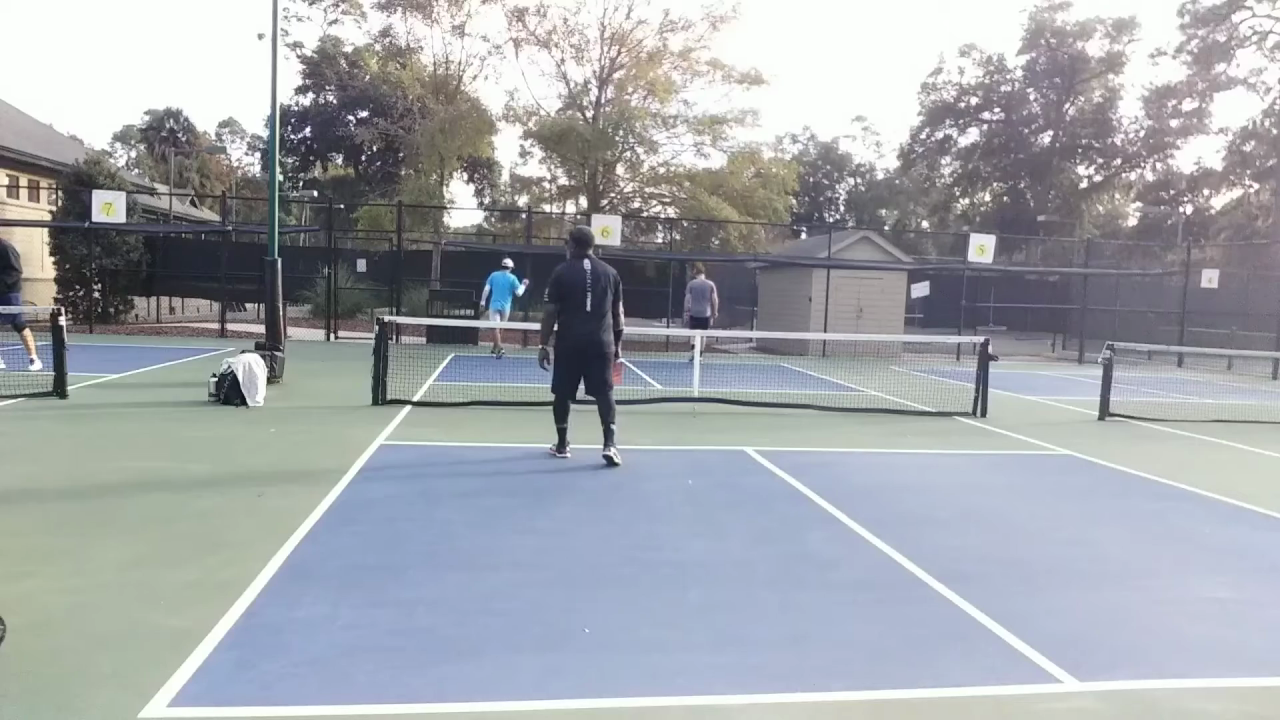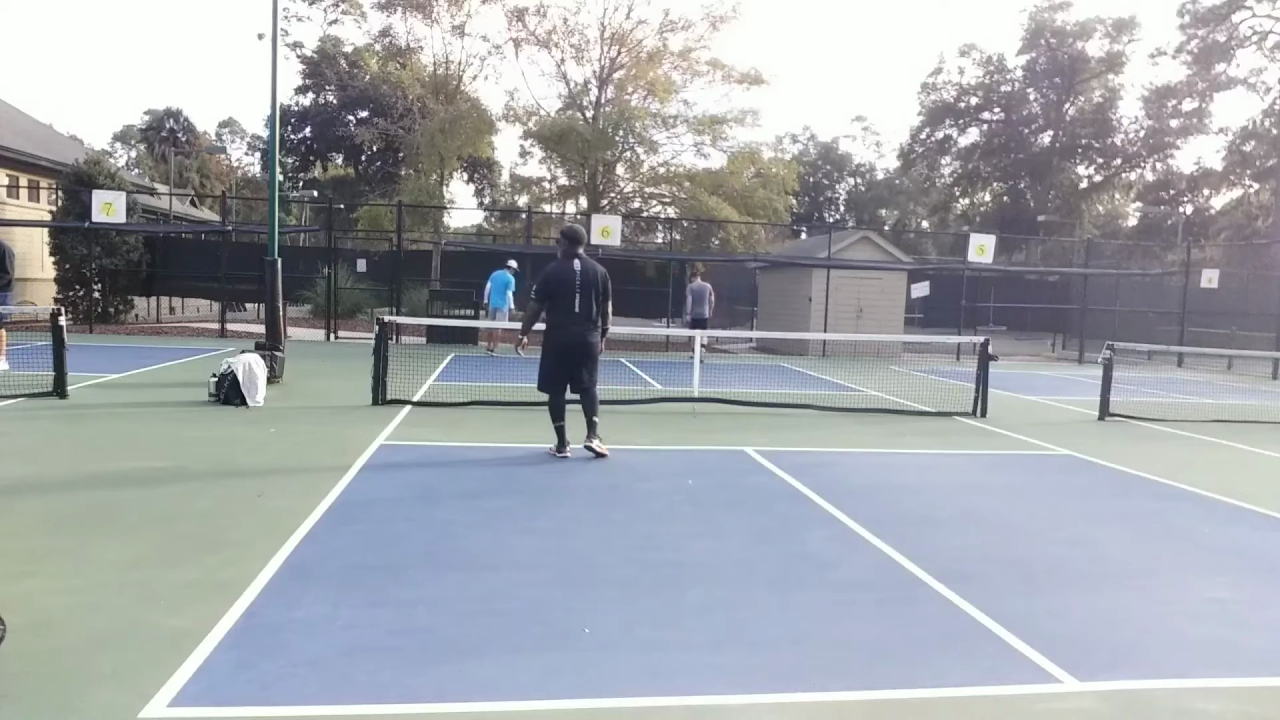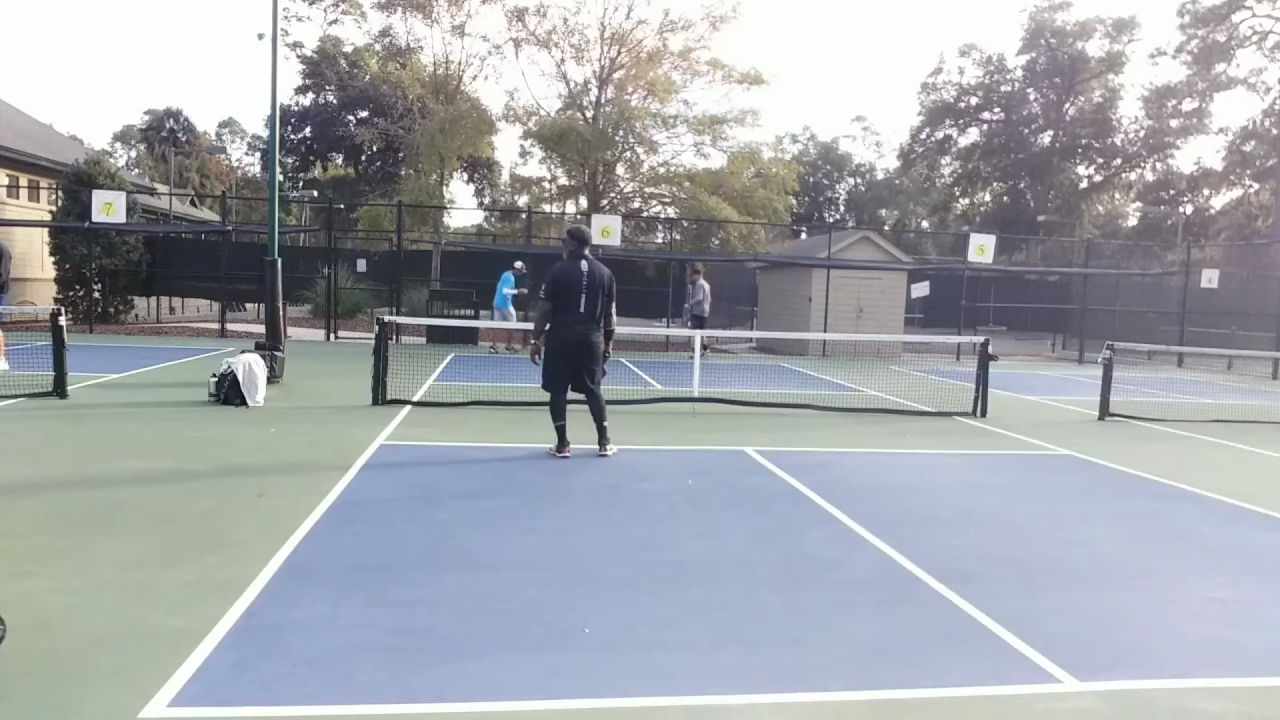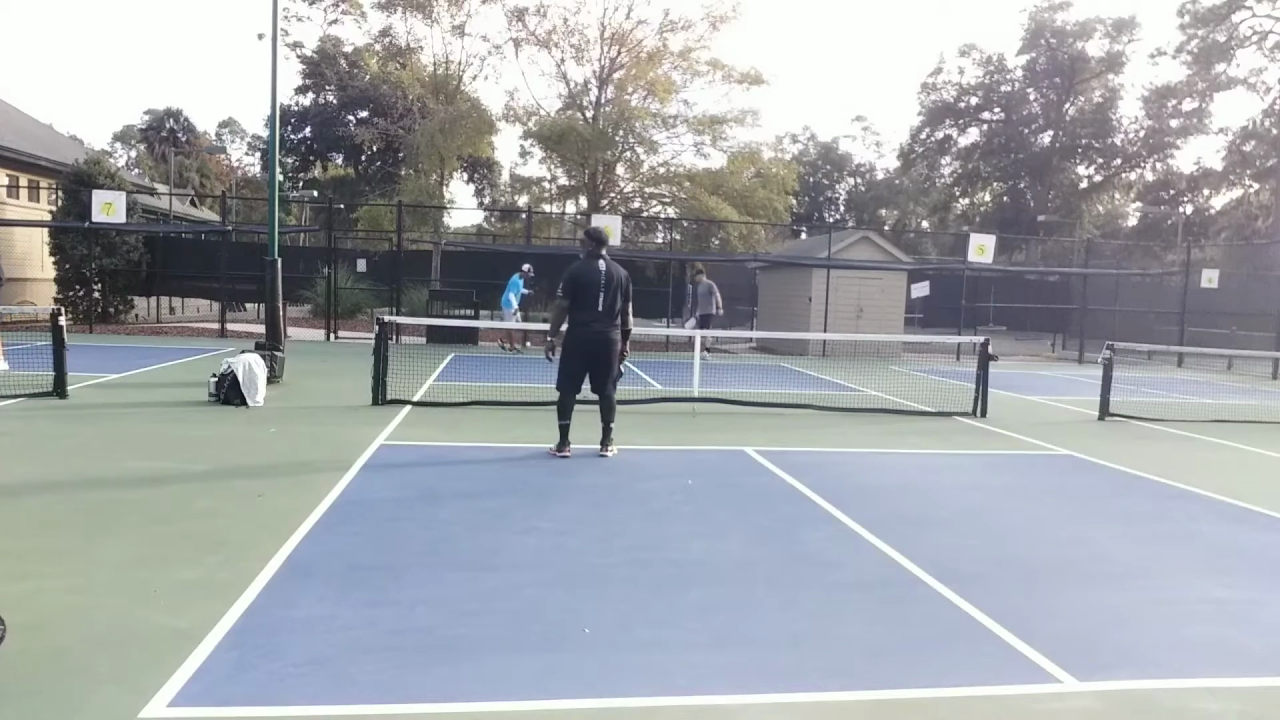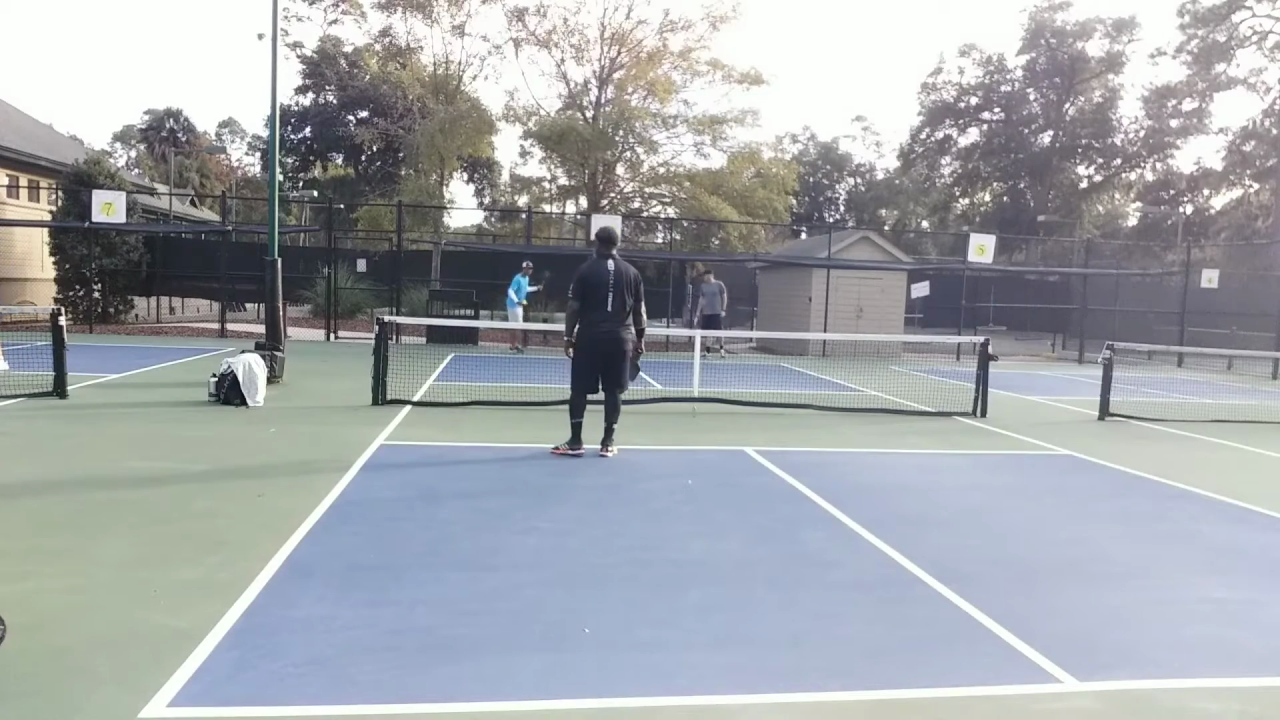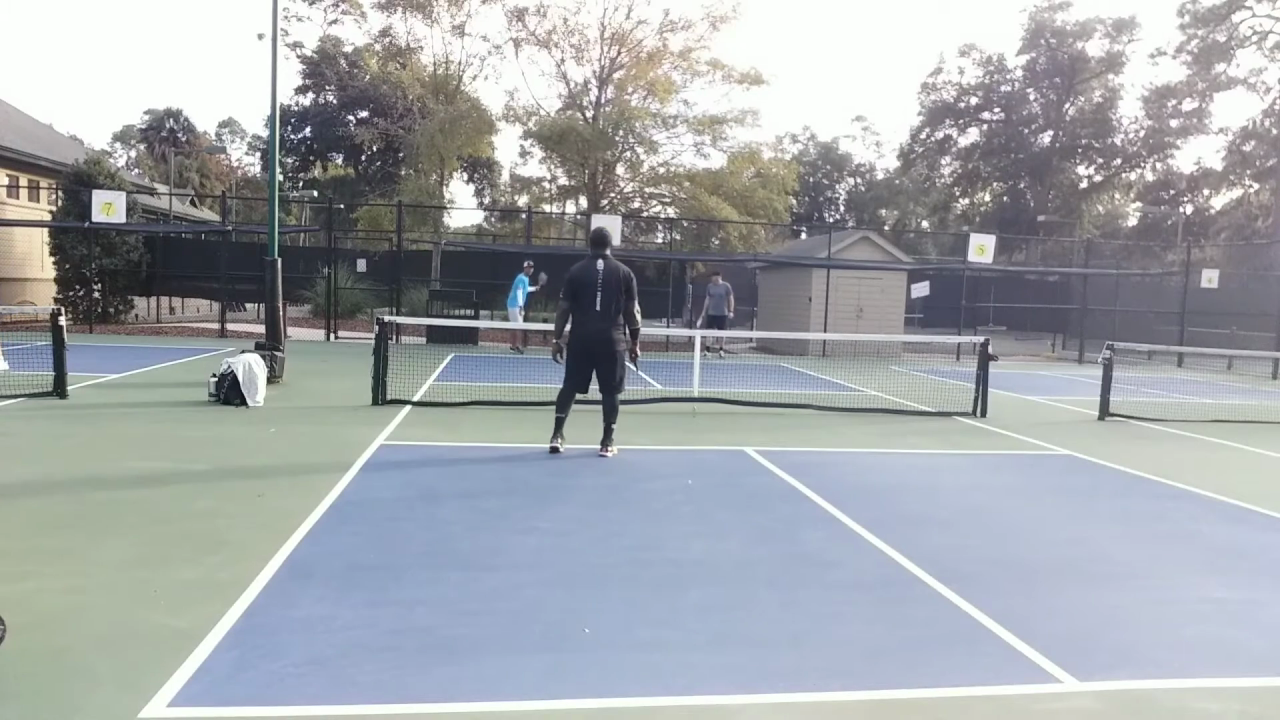
dt=0.4s
person 1, frame 1
left shoulder: (561, 272)
right shoulder: (610, 272)
left elbow: (550, 312)
right elbow: (618, 312)
left wrist: (544, 345)
right wrist: (617, 343)
left hip: (569, 342)
right hip: (601, 342)
left knee: (563, 394)
right knee: (604, 393)
left ankle: (562, 444)
right ankle: (609, 444)
person 1, frame 2
left shoulder: (551, 271)
right shoulder: (599, 272)
left elbow: (535, 308)
right elbow: (606, 310)
left wrist: (523, 334)
right wrist: (602, 337)
left hip: (557, 341)
right hip: (588, 340)
left knee: (556, 391)
right knee: (587, 388)
left ankle: (562, 444)
right ankle: (592, 436)
person 1, frame 3
left shoulder: (559, 271)
right shoulder: (605, 273)
left elbow: (544, 310)
right elbow: (610, 313)
left wrist: (536, 340)
right wrist: (608, 342)
left hip: (561, 340)
right hip: (591, 341)
left knee: (558, 391)
right knee: (593, 390)
left ankle: (562, 444)
right ankle: (604, 442)
person 1, frame 4
left shoulder: (576, 270)
right shoulder: (621, 273)
left elbow: (561, 307)
right elbow: (627, 312)
left wrist: (552, 337)
right wrist: (625, 342)
left hip: (578, 339)
right hip: (609, 340)
left knee: (567, 390)
right knee: (606, 391)
left ankle: (563, 443)
right ankle: (606, 443)
person 1, frame 5
left shoulder: (585, 270)
right shoulder: (632, 273)
left elbow: (573, 308)
right elbow: (639, 311)
left wrist: (568, 337)
right wrist: (639, 338)
left hip: (589, 339)
right hip: (619, 340)
left knee: (579, 390)
right knee: (613, 391)
left ankle: (576, 441)
right ankle: (607, 442)
person 1, frame 6
left shoulder: (576, 271)
right shoulder: (624, 273)
left elbow: (563, 309)
right elbow: (633, 311)
left wrist: (557, 340)
right wrist: (634, 342)
left hip: (581, 339)
right hip: (612, 340)
left knee: (569, 387)
right knee: (610, 391)
left ankle: (557, 436)
right ankle: (607, 443)
